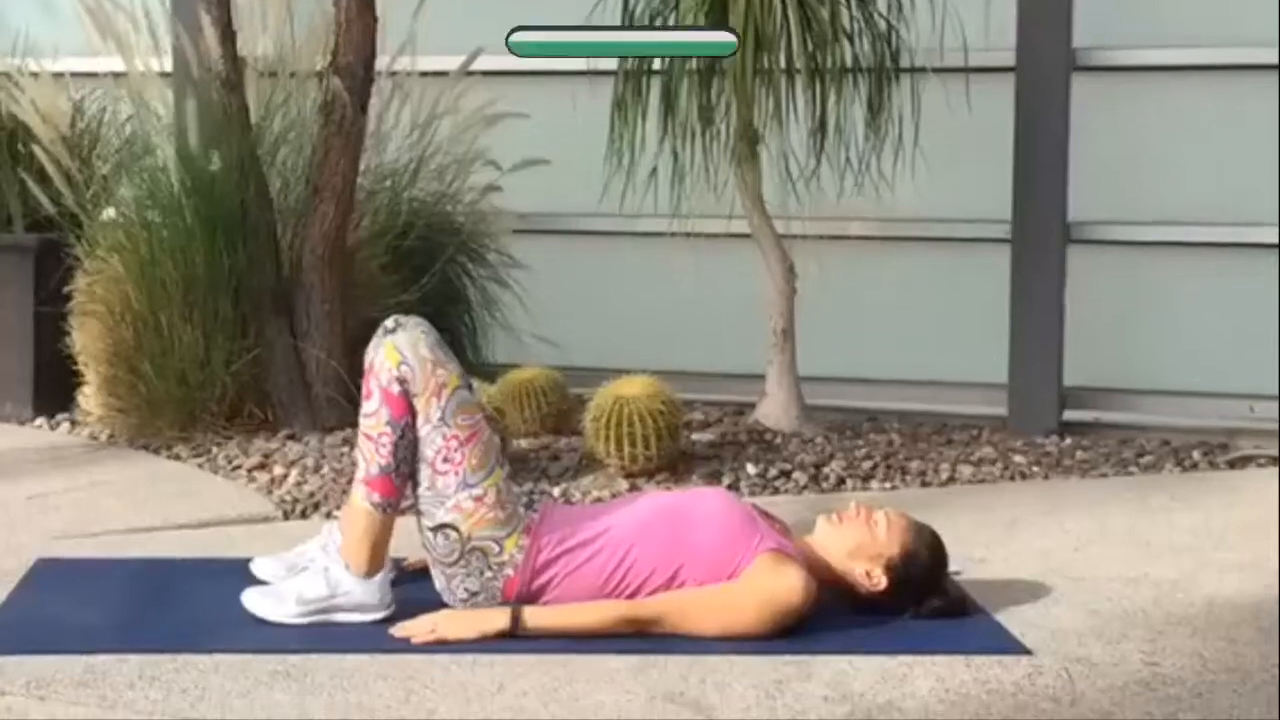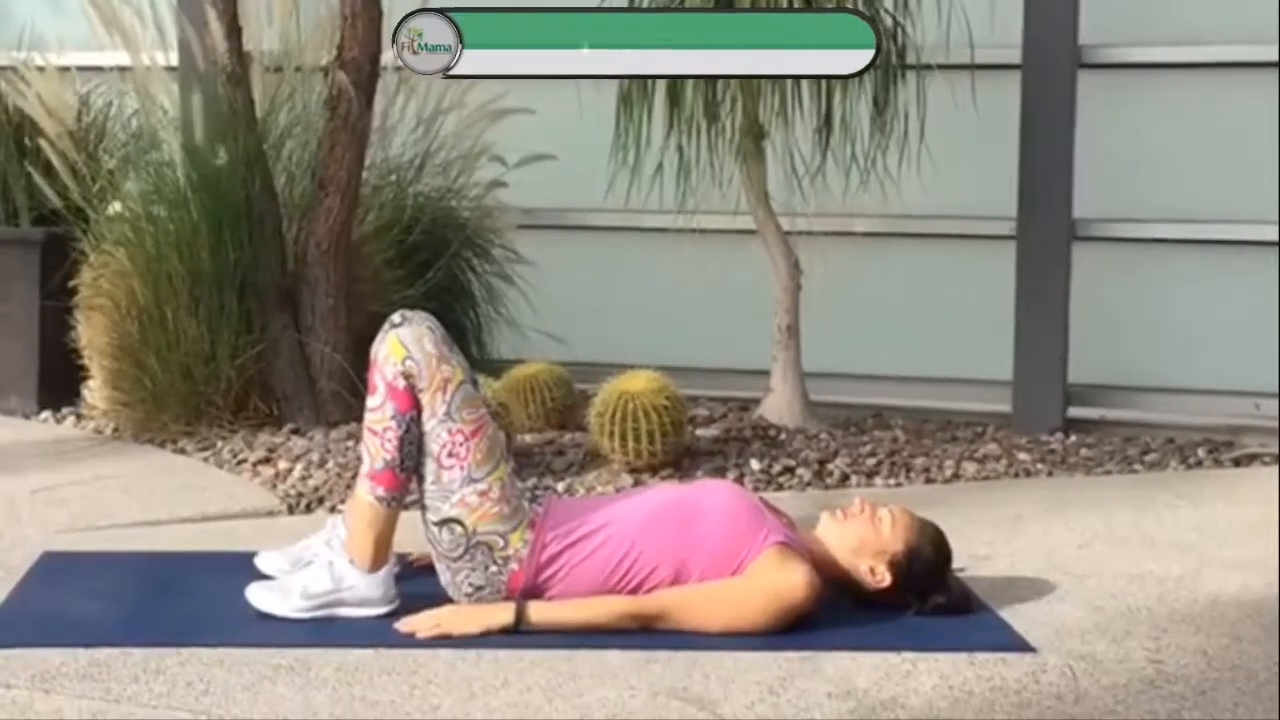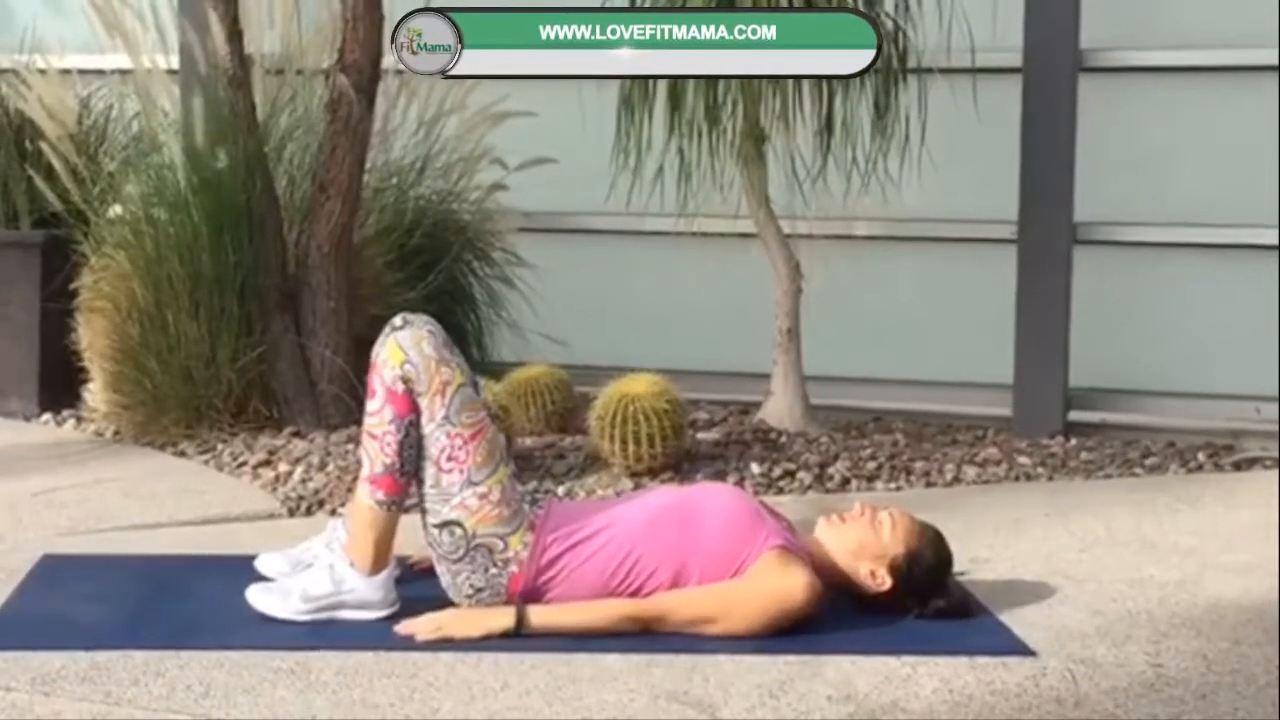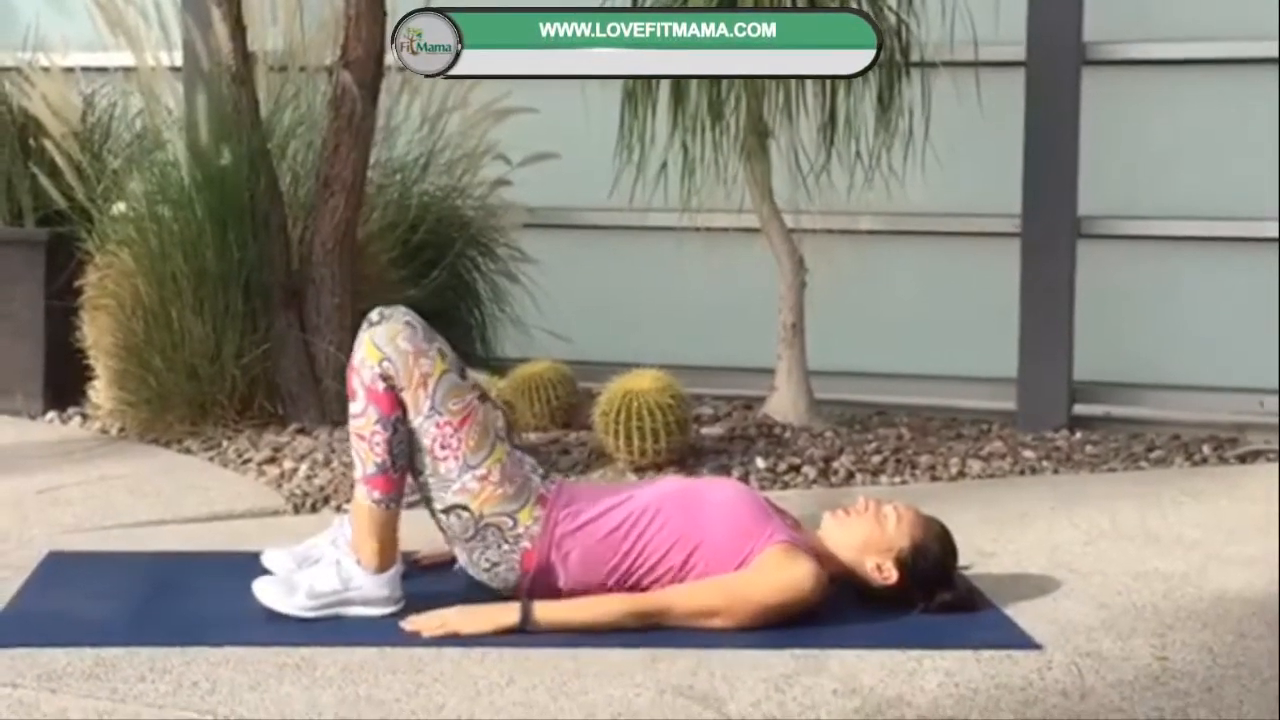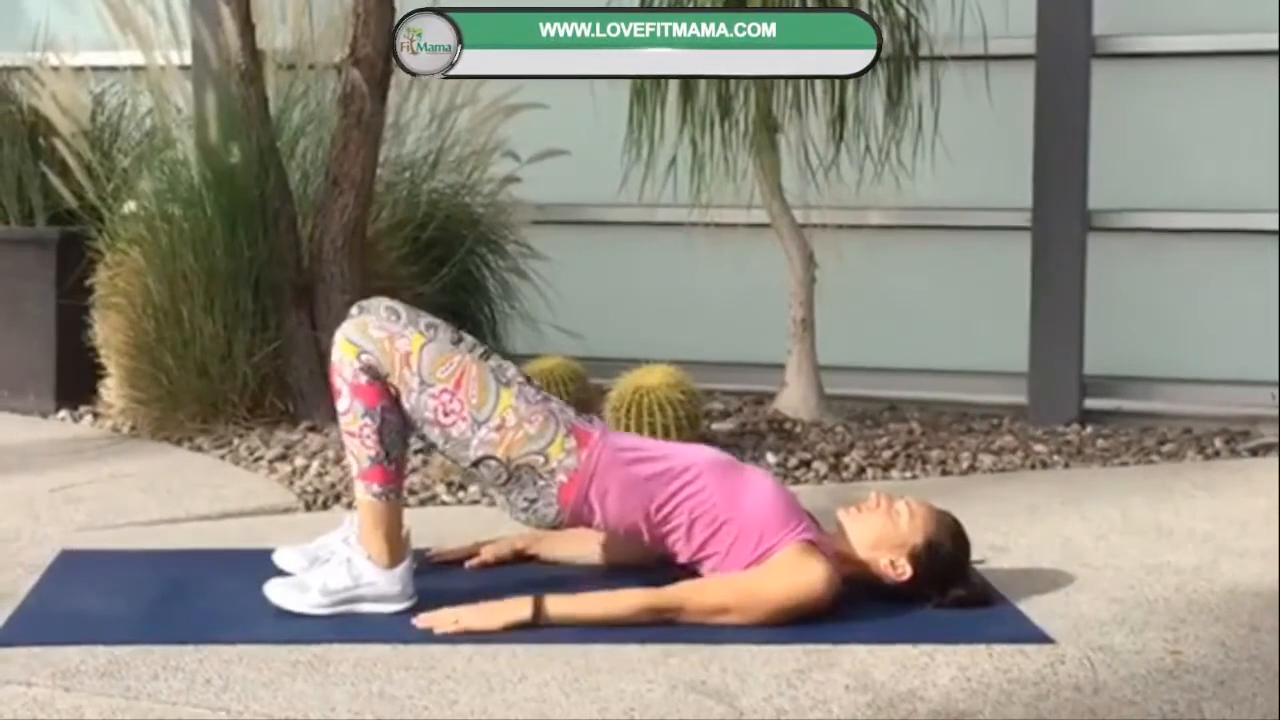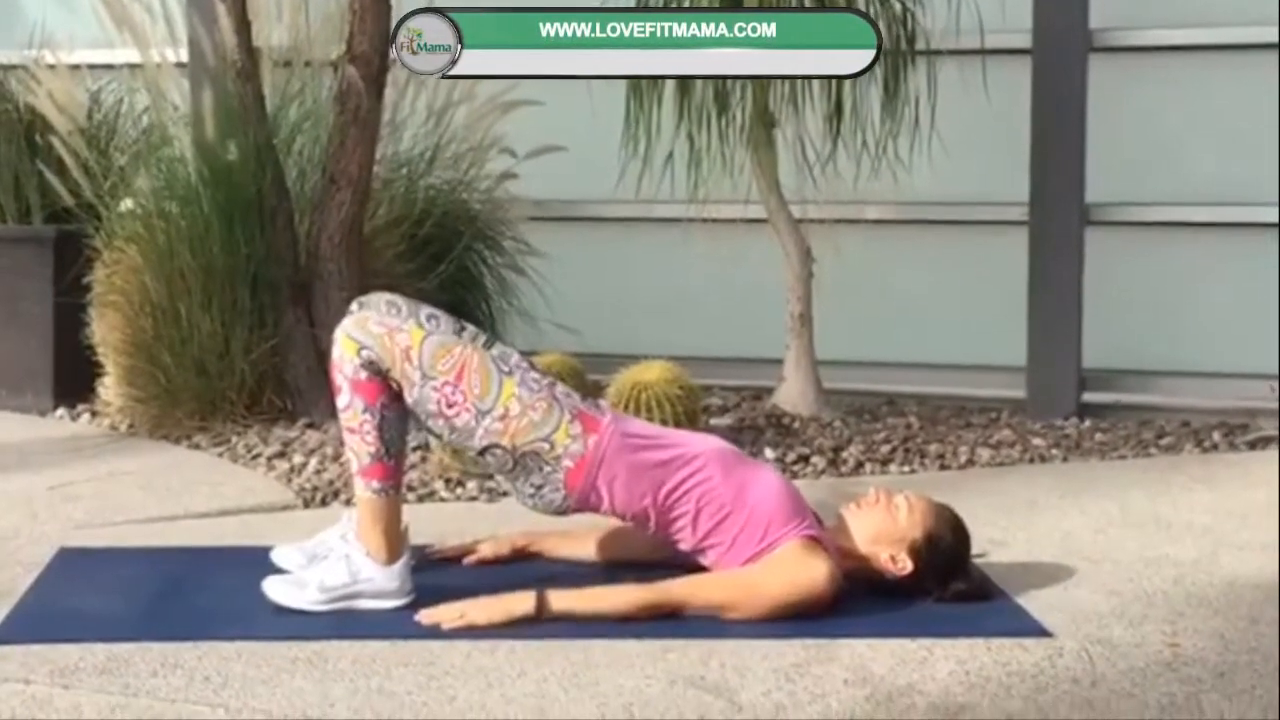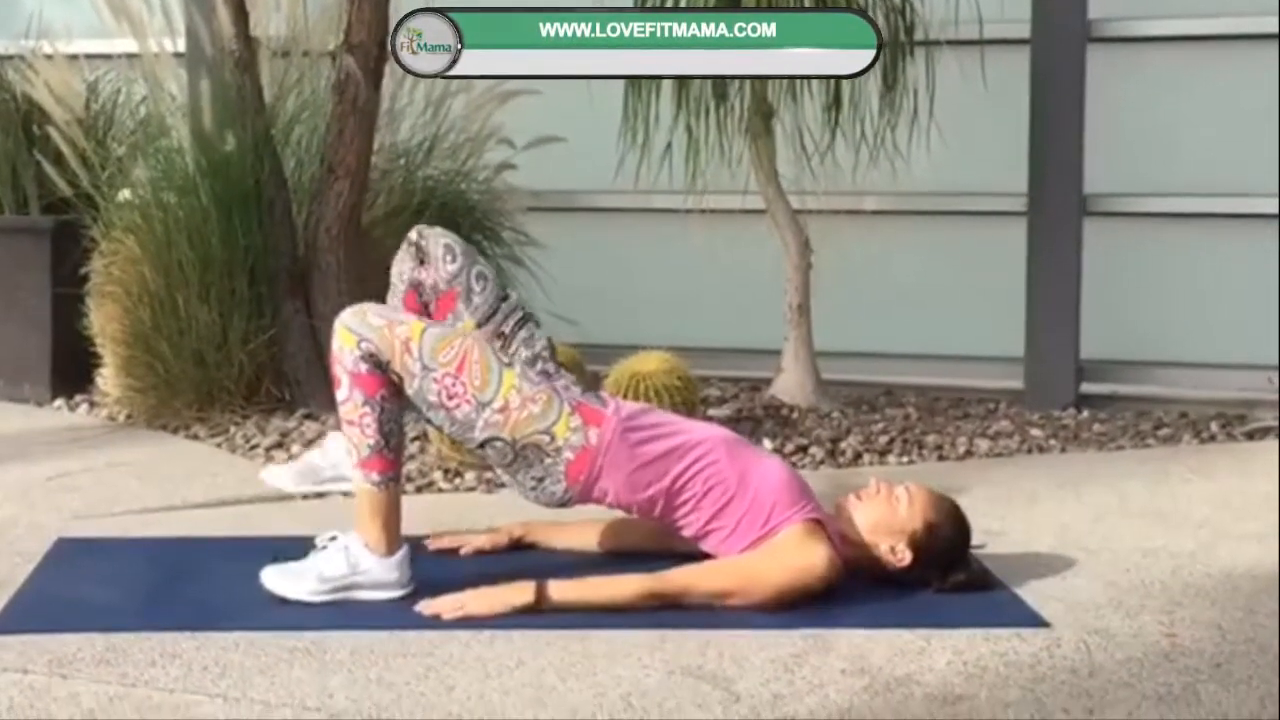
dt=0.7s
person 1, frame 1
left shoulder: (785, 589)
right shoulder: (774, 545)
left elbow: (642, 618)
left wrist: (495, 622)
left hip: (501, 573)
right hip: (527, 544)
left knee: (406, 350)
right knee: (406, 339)
left ankle: (353, 580)
right ankle: (349, 546)
person 1, frame 2
left shoulder: (791, 585)
right shoulder: (779, 539)
left elbow: (646, 613)
left wrist: (500, 616)
left hip: (509, 565)
right hip: (536, 534)
left knee: (411, 343)
right knee: (413, 342)
left ankle: (358, 574)
right ankle: (352, 539)
person 1, frame 3
left shoulder: (792, 587)
right shoulder: (780, 544)
left elbow: (648, 616)
left wrist: (500, 619)
left hip: (506, 568)
right hip: (532, 539)
left knee: (412, 344)
right knee: (414, 347)
left ankle: (358, 578)
right ankle: (351, 543)
person 1, frame 4
left shoulder: (798, 577)
right shoulder: (785, 540)
left elbow: (650, 608)
left wrist: (505, 616)
left hip: (523, 542)
right hip: (546, 514)
left knee: (390, 336)
right knee: (399, 342)
left ankle: (363, 574)
right ankle: (357, 538)
person 1, frame 5
left shoulder: (809, 578)
right shoulder: (799, 543)
left elbow: (663, 606)
left wrist: (518, 608)
right wrist: (520, 544)
left hip: (563, 469)
right hip: (579, 458)
left knee: (365, 335)
right knee: (381, 334)
left ankle: (376, 570)
right ankle: (367, 539)
person 1, frame 6
left shoulder: (811, 575)
right shoulder: (802, 541)
left elbow: (661, 599)
right elbow: (658, 536)
left wrist: (521, 603)
right wrist: (522, 543)
left hip: (573, 455)
right hip: (588, 435)
left knee: (363, 337)
right knee: (378, 315)
left ankle: (375, 566)
right ankle: (366, 533)
person 1, frame 7
left shoulder: (813, 560)
right shoulder: (811, 528)
left elbow: (665, 587)
right elbow: (662, 530)
left wrist: (524, 593)
right wrist: (518, 532)
left hip: (571, 446)
right hip: (587, 421)
left knee: (362, 328)
right knee: (428, 249)
left ankle: (375, 557)
right ankle: (361, 448)
